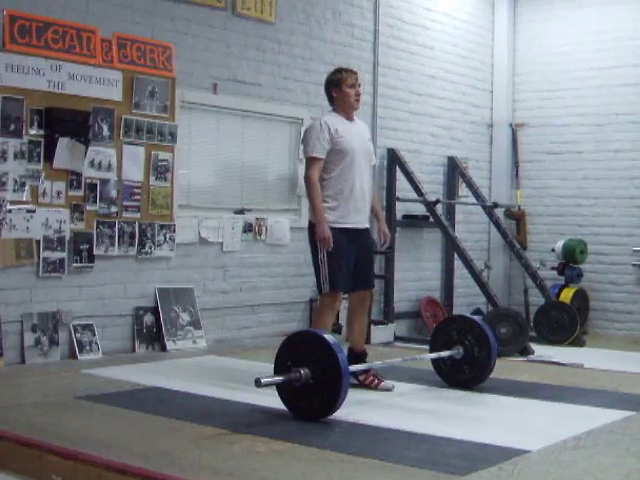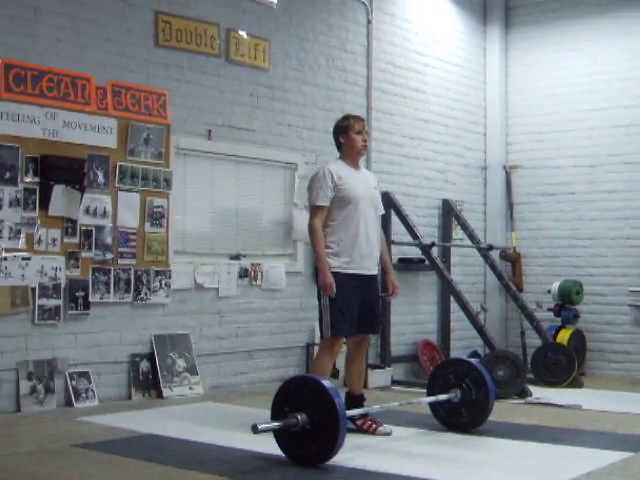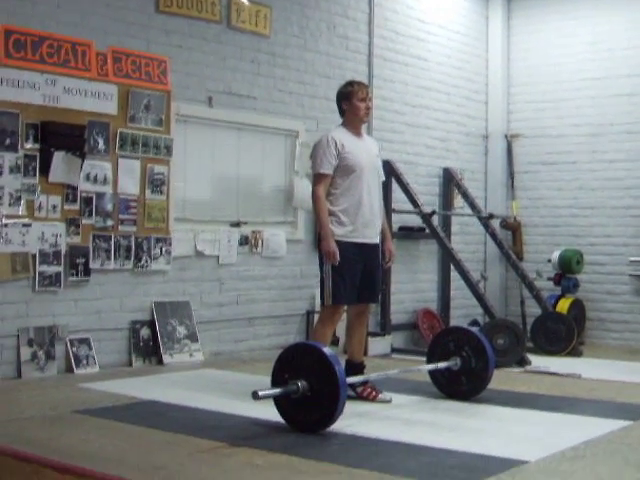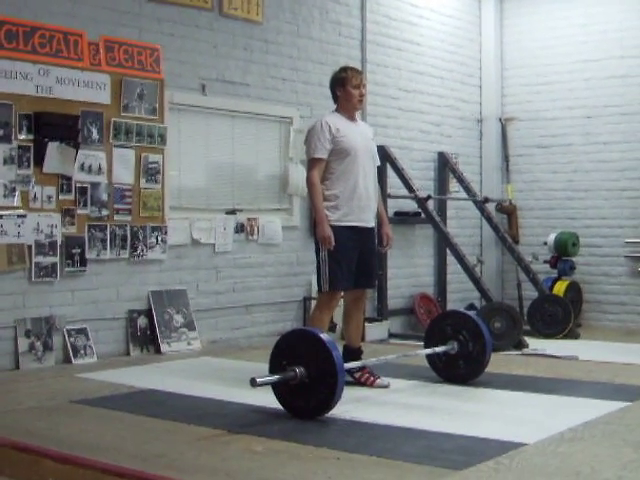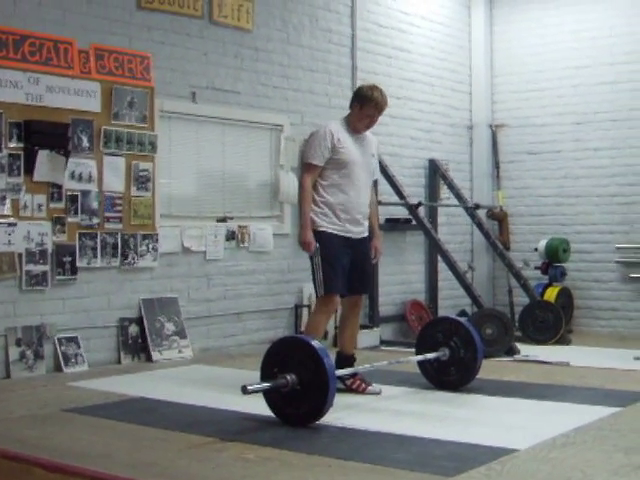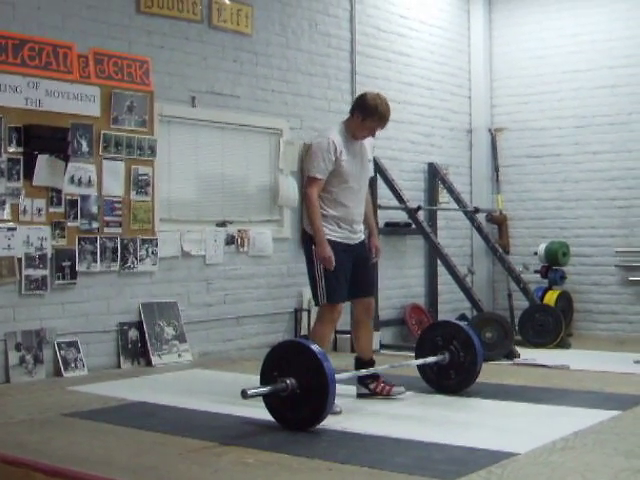
dt=0.7s
person 1, frame 1
left shoulder: (363, 129)
right shoulder: (324, 125)
right elbow: (312, 175)
left wrist: (380, 219)
right wrist: (320, 221)
left hip: (360, 227)
right hip: (334, 227)
left knee: (362, 295)
right knee: (332, 296)
left ankle: (357, 365)
person 1, frame 2
left shoulder: (370, 178)
right shoulder: (329, 173)
right elbow: (316, 224)
left wrist: (389, 270)
right wrist: (323, 268)
left hip: (367, 272)
right hip: (339, 272)
left knee: (360, 340)
right knee: (333, 340)
left ankle: (354, 409)
person 1, frame 3
left shoulder: (372, 145)
right shoulder: (332, 140)
right elbow: (319, 191)
left wrist: (386, 237)
right wrist: (327, 236)
left hip: (369, 241)
right hip: (342, 240)
left knee: (361, 308)
right knee: (333, 308)
left ankle: (355, 377)
person 1, frame 4
left shoulder: (366, 130)
right shoulder: (326, 125)
right elbow: (314, 176)
left wrist: (384, 221)
right wrist: (321, 221)
left hip: (365, 225)
right hip: (338, 225)
left knee: (358, 294)
right knee: (331, 295)
left ankle: (353, 362)
person 1, frame 5
left shoulder: (370, 142)
right shoulder: (328, 134)
right elbow: (306, 181)
left wrist: (375, 234)
right wrist: (306, 226)
left hip: (358, 234)
right hip: (329, 231)
left knee: (354, 301)
right knee: (329, 300)
left ankle: (345, 371)
person 1, frame 6
left shoulder: (365, 145)
right shoulder: (327, 143)
right elbow: (310, 194)
left wrist: (372, 234)
right wrist: (321, 242)
left hip: (356, 239)
right hip: (328, 240)
left knee: (366, 307)
right knee: (331, 309)
left ankle: (367, 378)
